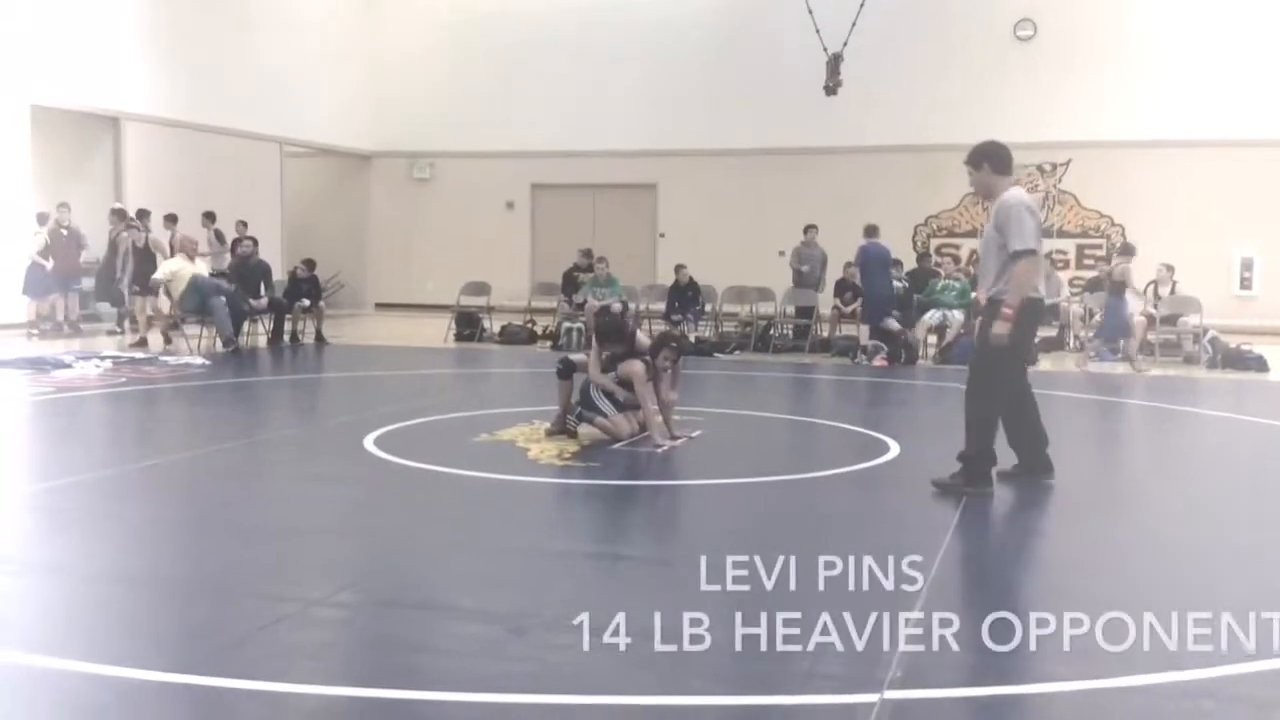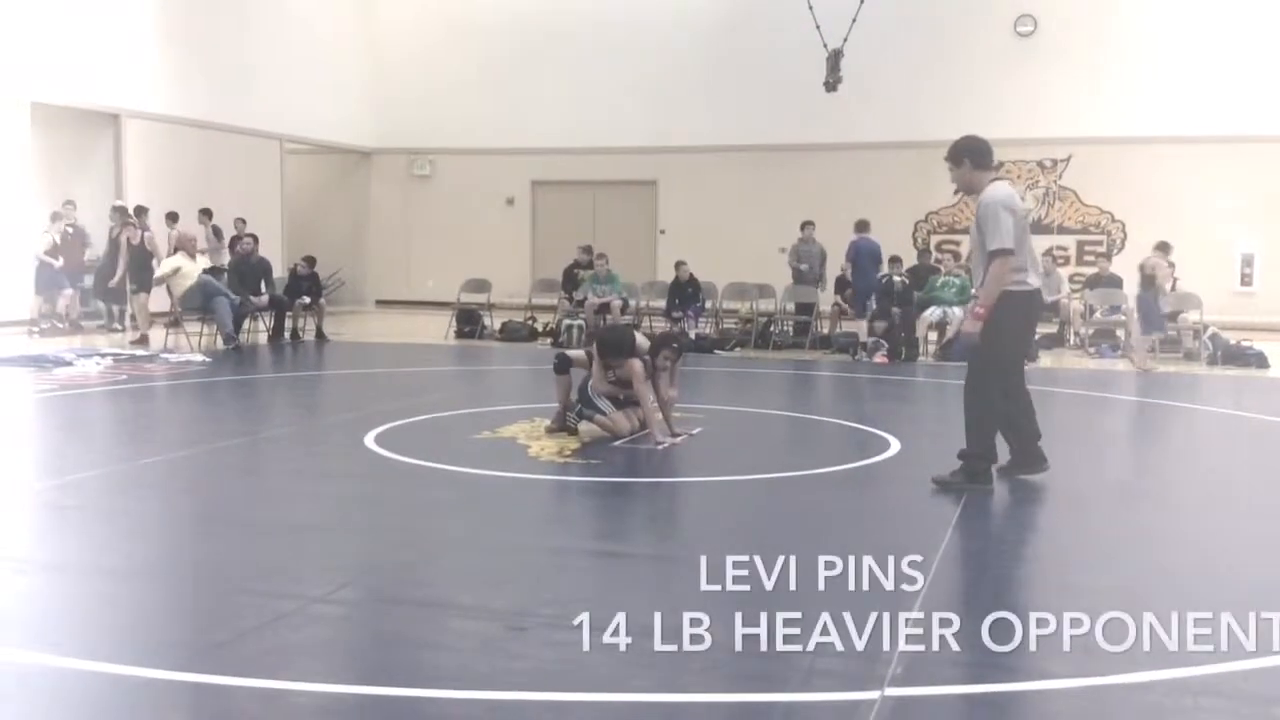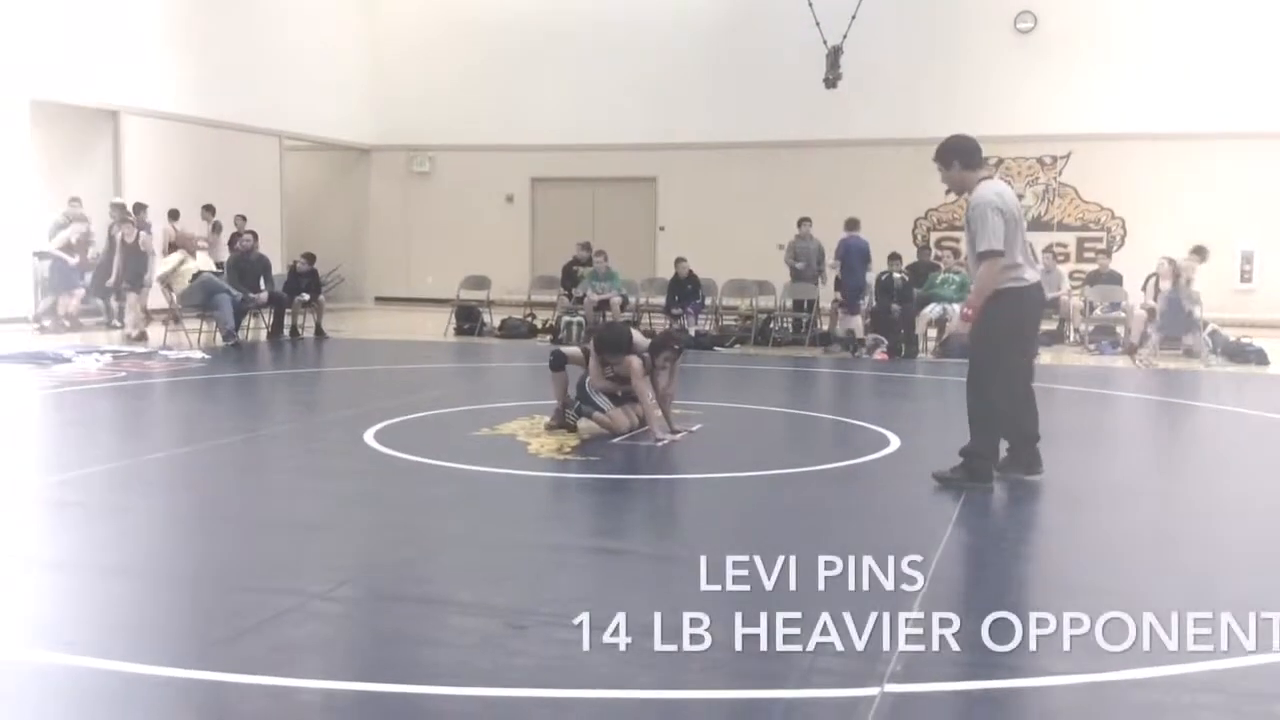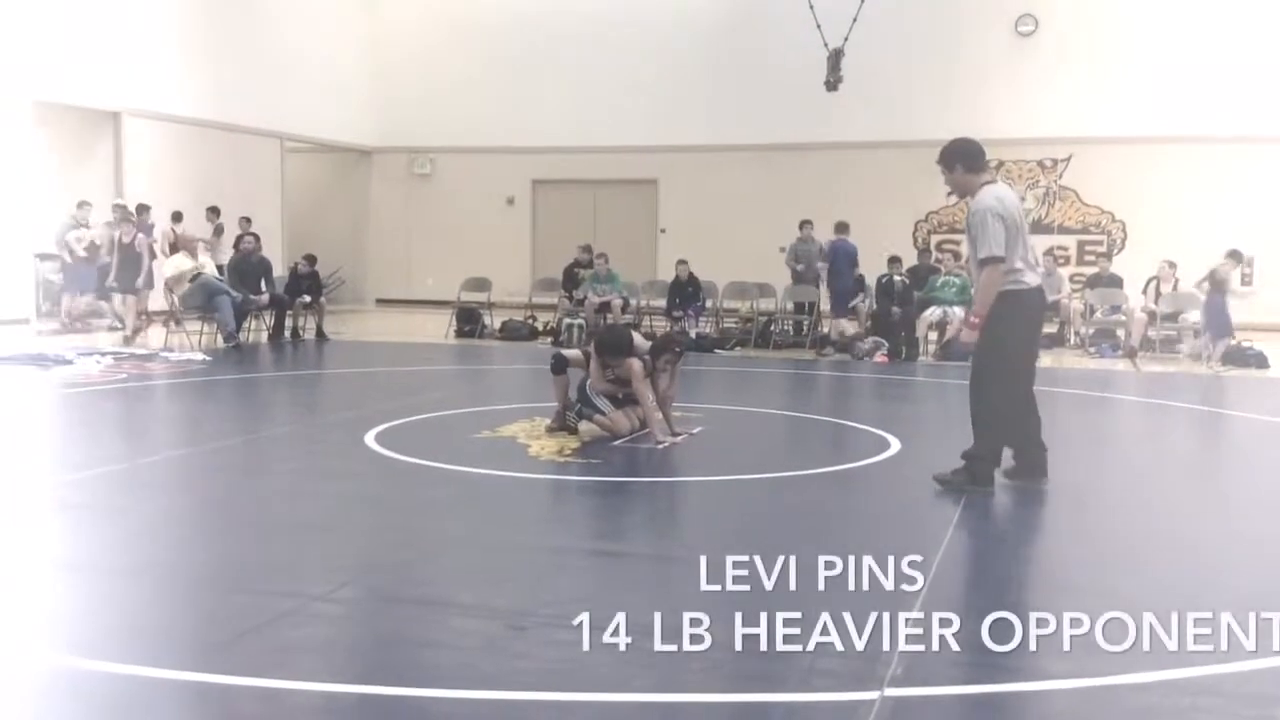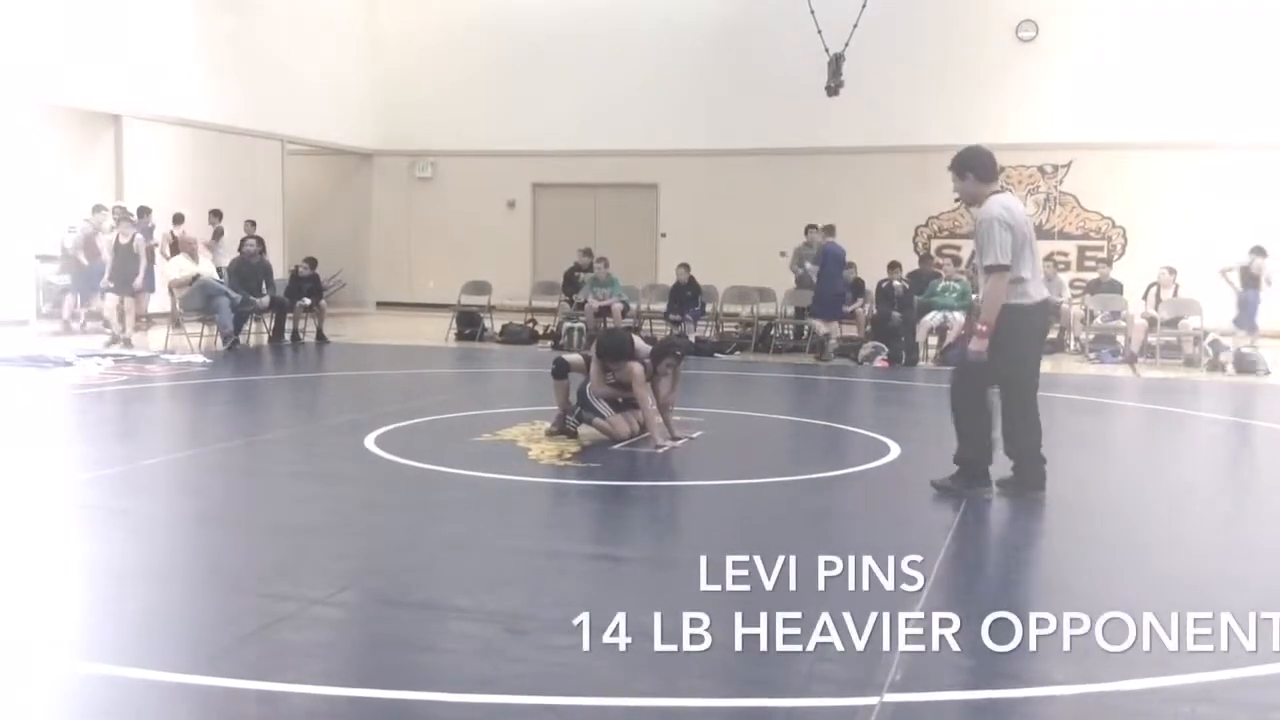
dt=0.2s
person 1, frame 1
left shoulder: (1013, 204)
right shoulder: (1004, 204)
left elbow: (1026, 262)
left wrist: (1004, 315)
right wrist: (996, 310)
left hip: (1009, 308)
right hip: (1006, 307)
left knee: (983, 390)
right knee: (1011, 389)
left ankle: (975, 473)
right ankle: (1034, 461)
person 1, frame 2
left shoulder: (993, 200)
right shoulder: (998, 194)
left elbow: (1002, 262)
left wrist: (978, 313)
right wrist: (983, 306)
left hip: (1007, 302)
right hip: (1019, 299)
left knee: (982, 386)
right knee: (1007, 382)
left ankle: (976, 469)
right ankle: (1027, 454)
person 1, frame 3
left shoulder: (983, 201)
right shoulder: (997, 189)
left elbow: (992, 263)
left wrist: (968, 313)
right wrist: (976, 306)
left hip: (1007, 299)
right hip: (1025, 293)
left knee: (985, 384)
right knee: (1014, 381)
left ankle: (978, 467)
right ankle: (1024, 454)
person 1, frame 4
left shoulder: (984, 206)
right shoulder: (1001, 192)
left elbow: (993, 269)
left wrist: (974, 322)
left hip: (1009, 302)
right hip: (1028, 296)
left knee: (988, 388)
right knee: (1016, 386)
left ankle: (980, 470)
right ankle: (1031, 461)
person 1, frame 5
left shoulder: (991, 215)
right shoulder: (1009, 203)
left elbow: (999, 277)
left wrist: (981, 331)
left hip: (1014, 314)
right hip: (1034, 309)
left knee: (967, 387)
right knee: (1019, 396)
left ankle: (973, 471)
right ankle: (1029, 473)
